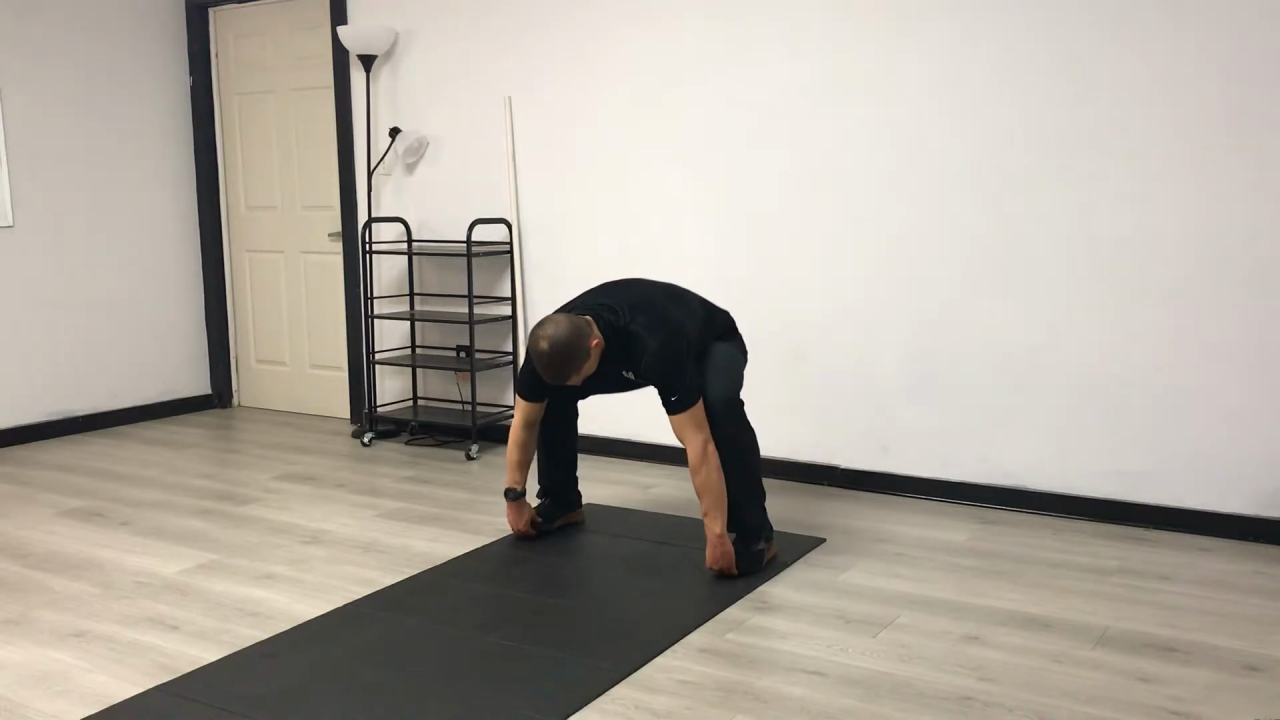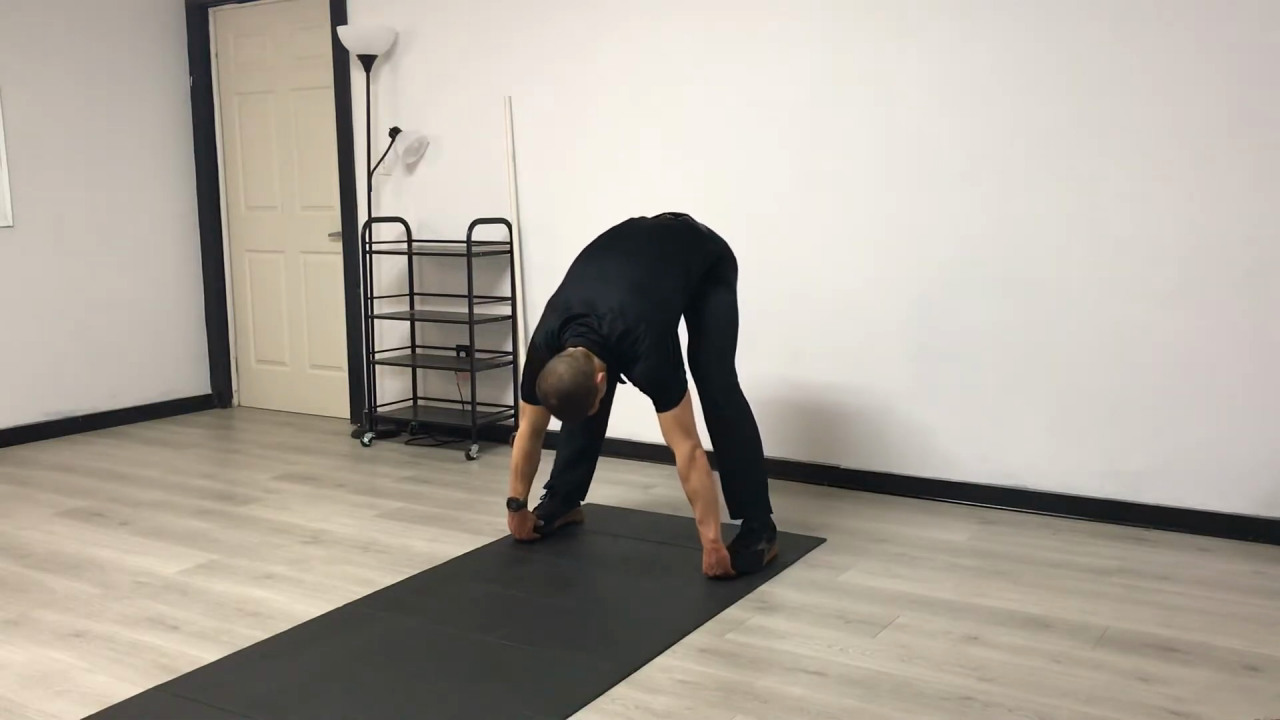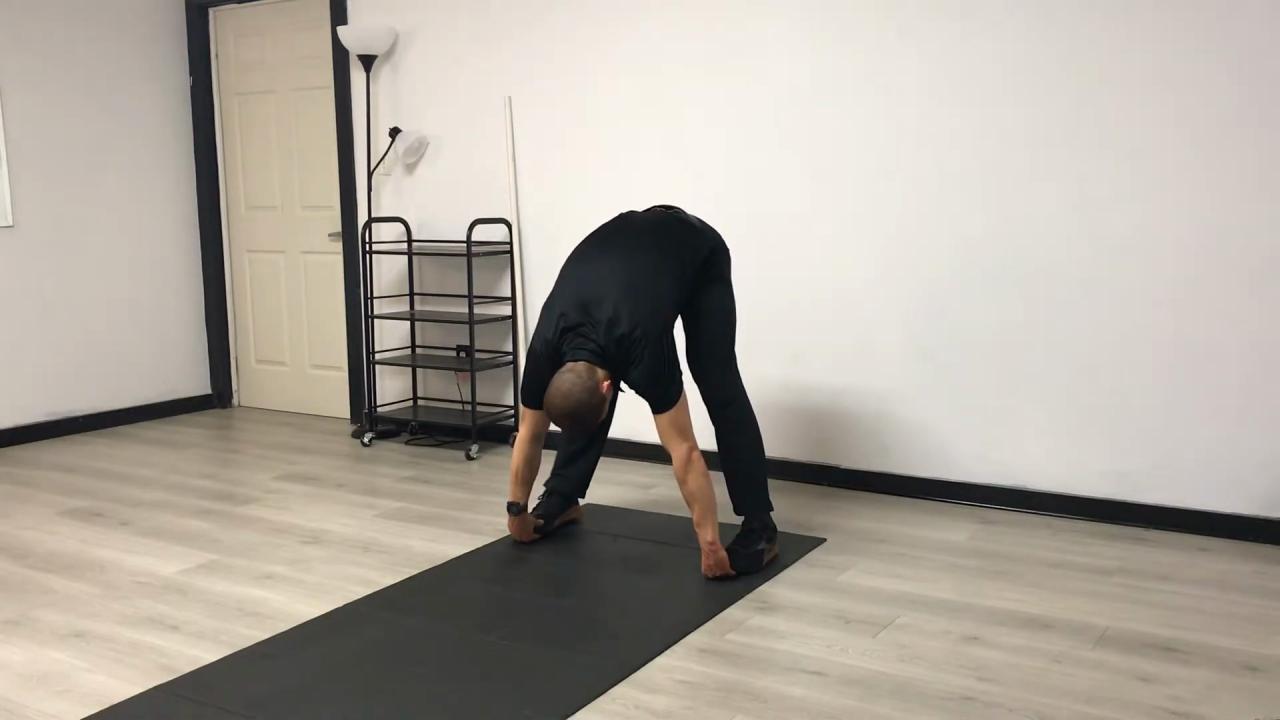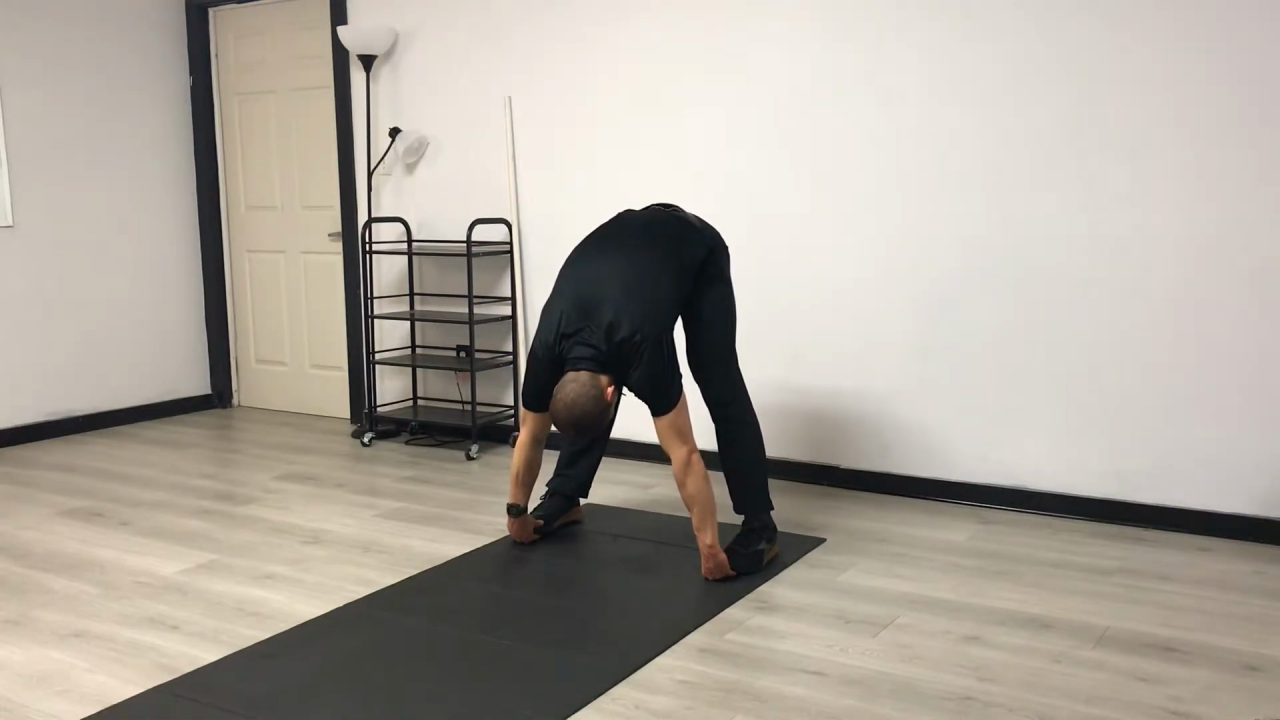
dt=1s
person 1, frame 1
left shoulder: (656, 346)
right shoulder: (550, 346)
left elbow: (699, 443)
right elbow: (525, 422)
left wrist: (717, 536)
right wrist: (515, 498)
left hip: (712, 343)
left knee: (719, 403)
right knee: (552, 397)
left ankle: (754, 532)
right ankle: (562, 502)
person 1, frame 2
left shoulder: (645, 350)
right shoulder: (547, 349)
left elbow: (686, 448)
right elbow: (529, 431)
left wrist: (711, 541)
right wrist: (516, 507)
left hip: (707, 262)
left knee: (717, 388)
right knee: (580, 396)
left ankle: (759, 527)
right ankle: (563, 501)
person 1, frame 3
left shoulder: (641, 353)
right shoulder: (546, 353)
left elbow: (684, 451)
right elbow: (529, 435)
left wrist: (709, 543)
right wrist: (516, 511)
left hip: (700, 255)
left knee: (720, 390)
right knee: (584, 402)
left ankle: (759, 526)
right ankle: (562, 499)
person 1, frame 4
left shoulder: (642, 354)
right shoulder: (547, 356)
left elbow: (683, 454)
right elbow: (530, 438)
left wrist: (709, 546)
right wrist: (516, 513)
left hip: (698, 251)
left knee: (721, 390)
right knee: (587, 406)
left ankle: (759, 525)
right ankle: (564, 500)
